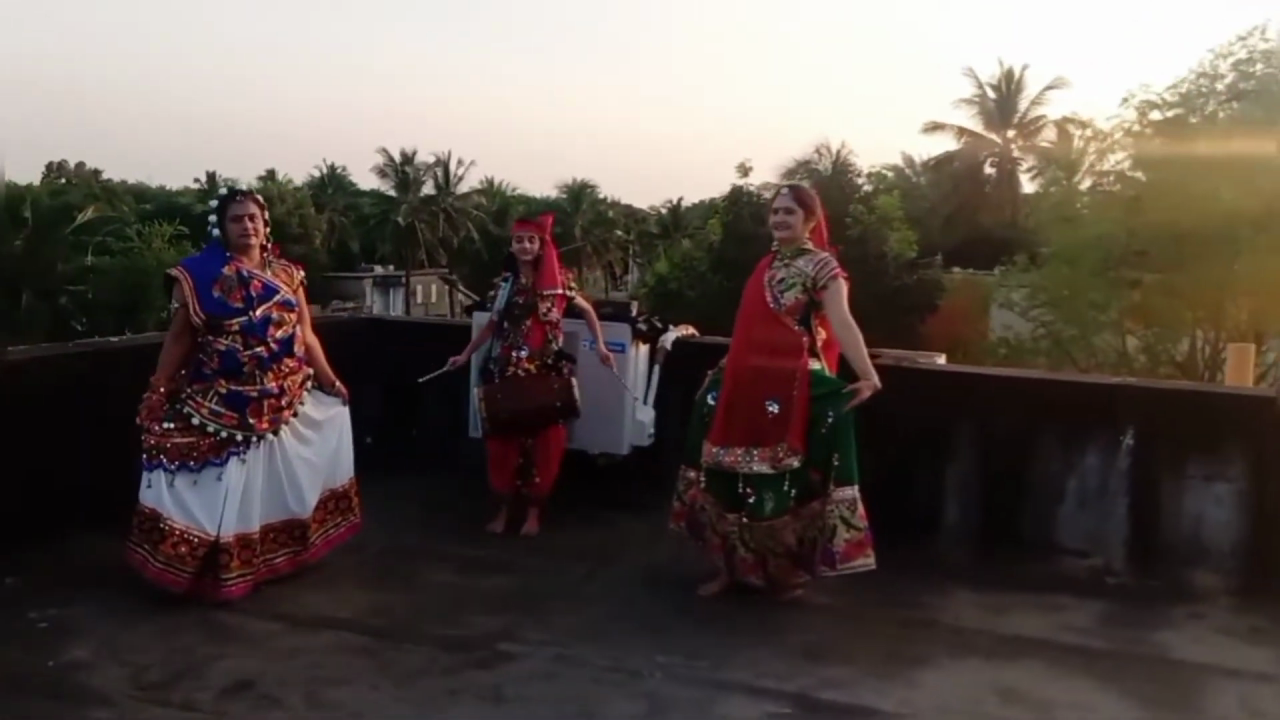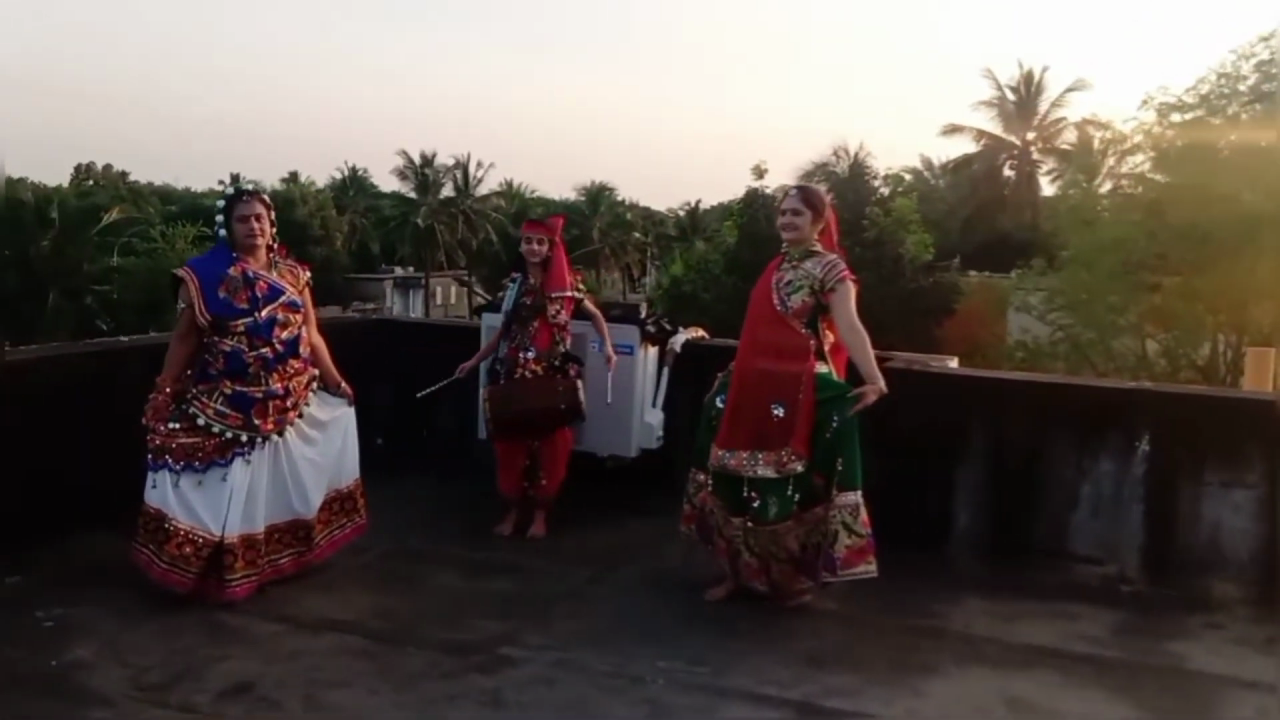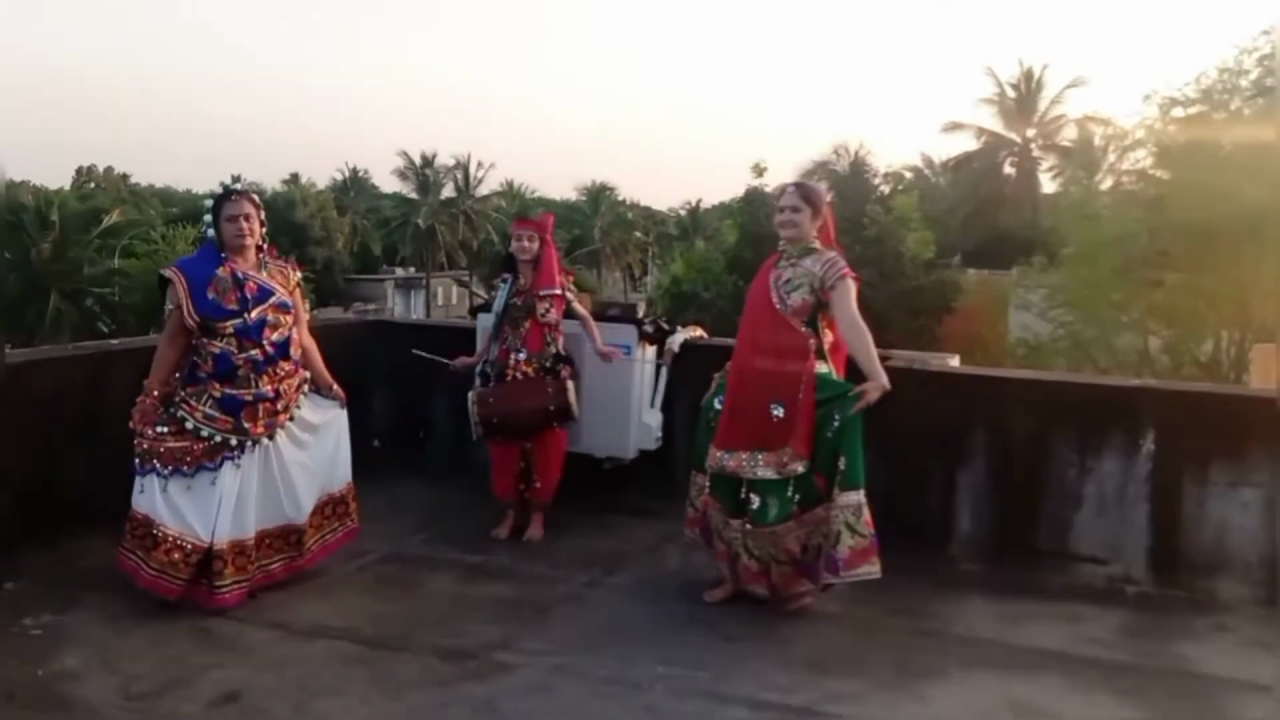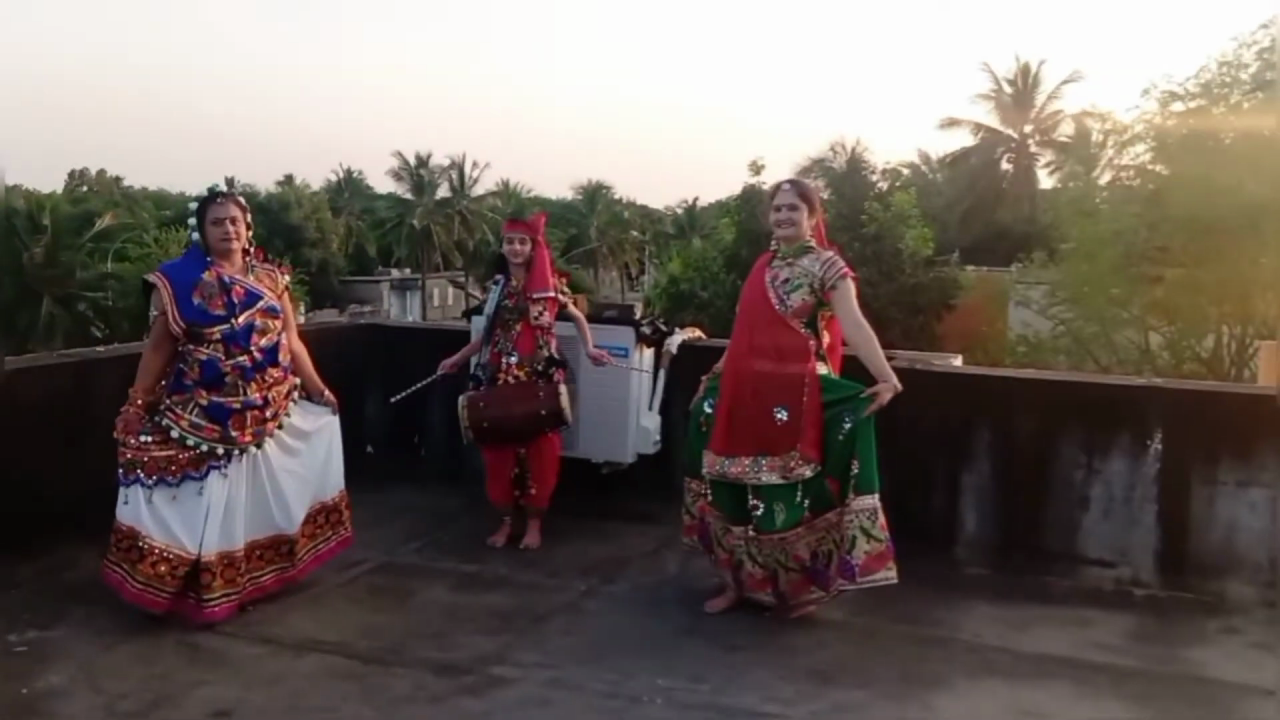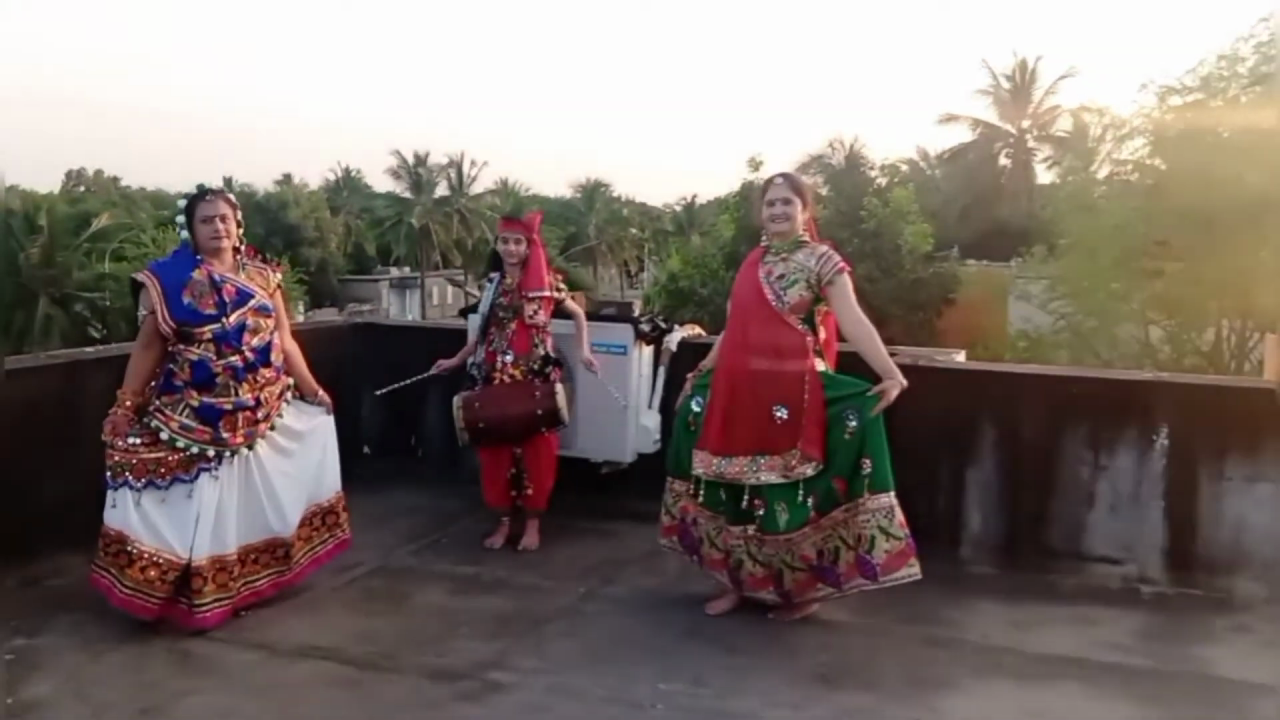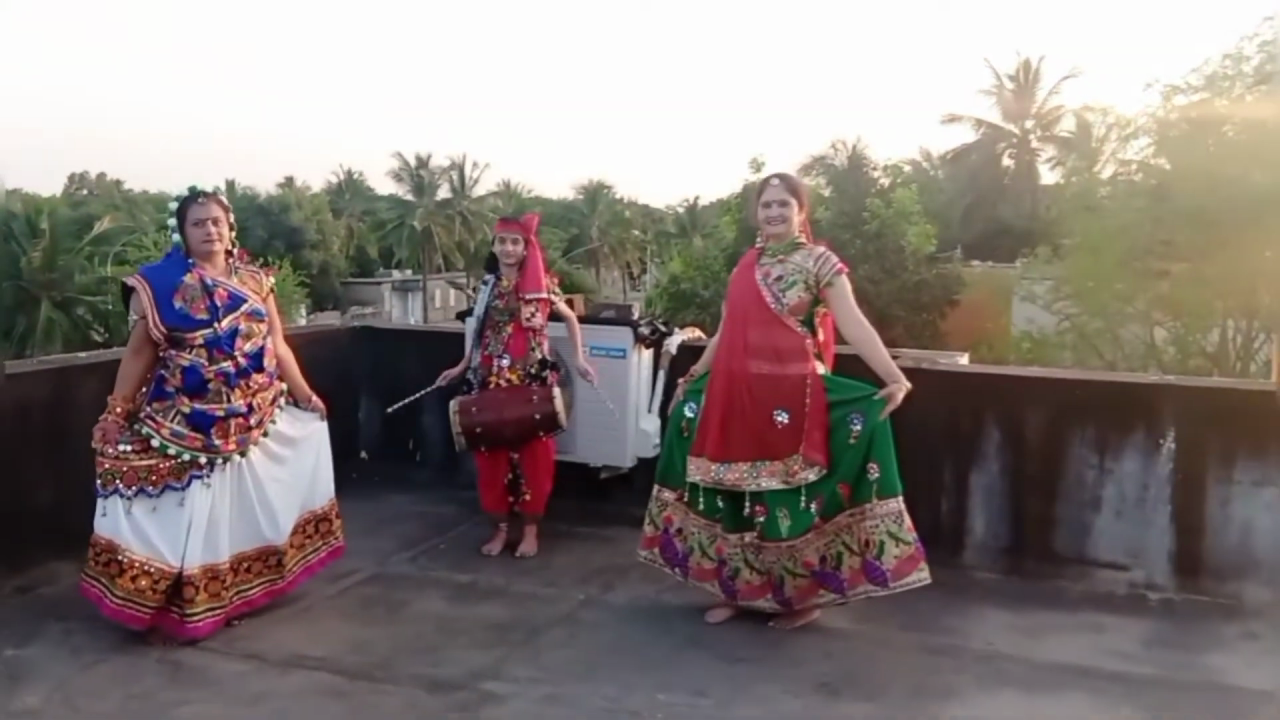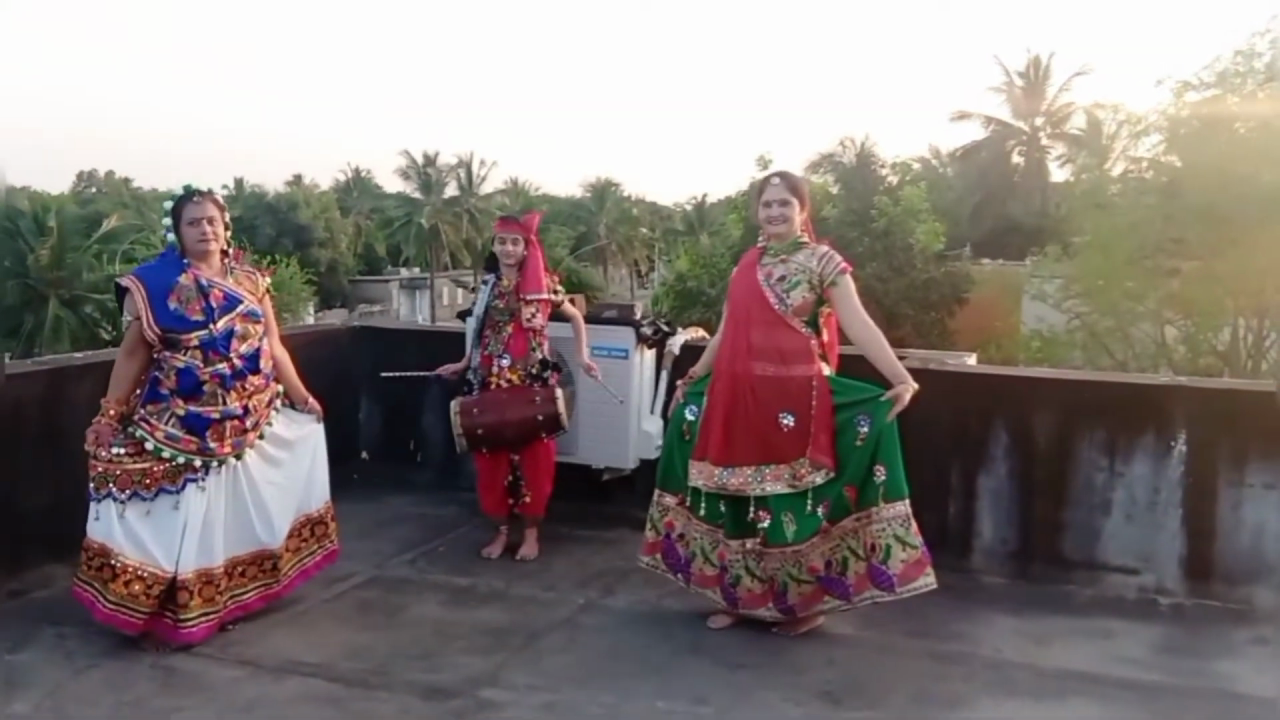
dt=0.3s
person 1, frame 1
left shoulder: (821, 265)
right shoulder: (766, 264)
left elbow: (841, 322)
left wrist: (868, 376)
right wrist: (725, 370)
left hip: (794, 386)
right hip: (747, 384)
left knee: (787, 479)
right knee: (734, 476)
left ankle: (789, 571)
right ankle: (733, 565)
person 1, frame 2
left shoulder: (830, 268)
right shoulder: (776, 267)
left elbow: (849, 326)
left wrist: (873, 379)
right wrist: (732, 373)
left hip: (801, 390)
right hip: (755, 387)
left knee: (793, 482)
right knee: (742, 479)
left ankle: (795, 577)
right ankle: (741, 570)
person 1, frame 3
left shoulder: (829, 265)
right shoulder: (771, 265)
left elbow: (850, 324)
left wrist: (876, 376)
right wrist: (727, 375)
left hip: (799, 389)
right hip: (752, 387)
left knee: (792, 481)
right knee: (742, 478)
left ankle: (796, 579)
right ankle: (740, 572)
person 1, frame 4
left shoulder: (827, 265)
right shoulder: (762, 265)
left elbow: (853, 325)
left wrist: (886, 377)
right wrist: (715, 375)
left hip: (798, 392)
right hip: (747, 391)
left knee: (792, 487)
right knee: (740, 485)
left ankle: (799, 586)
right ankle: (741, 580)
person 1, frame 5
left shoulder: (821, 260)
right shoulder: (752, 262)
left elbow: (853, 322)
left wrist: (890, 373)
right wrist: (702, 374)
left hip: (793, 390)
right hip: (740, 390)
left knee: (793, 486)
right knee: (736, 485)
left ankle: (801, 588)
right ankle: (740, 580)
person 1, frame 6
left shoulder: (820, 262)
right shoulder: (745, 265)
left elbow: (853, 324)
left wrist: (894, 377)
right wrist: (694, 377)
left hip: (792, 394)
right hip: (736, 393)
left knee: (793, 492)
right knee: (735, 491)
left ankle: (803, 594)
right ankle: (738, 588)
person 1, frame 7
left shoulder: (823, 261)
right shoulder: (745, 265)
left elbow: (858, 325)
right elbow: (726, 333)
left wrist: (900, 378)
right wrist: (692, 379)
left hip: (797, 396)
right hip: (740, 395)
left knee: (797, 496)
right knee: (738, 495)
left ankle: (806, 601)
right ankle: (739, 595)
person 2, frame 1
left shoulder: (287, 274)
right shoulder: (200, 275)
left elbow: (305, 334)
right elbow: (179, 337)
left wrist: (329, 381)
right wrist: (157, 394)
left hip: (282, 402)
right hip: (220, 405)
left knee: (274, 485)
right knee: (223, 487)
left ankle: (271, 557)
right ankle: (223, 569)
person 2, frame 2
left shoulder: (293, 275)
right shoulder: (206, 275)
left elbow: (311, 335)
right elbow: (185, 338)
left wrist: (335, 383)
right wrist: (162, 395)
left hip: (288, 403)
right hip: (226, 405)
left knee: (278, 486)
right knee: (228, 488)
left ankle: (275, 559)
right ankle: (226, 570)
person 2, frame 3
left shoulder: (284, 275)
right shoulder: (194, 276)
left elbow: (302, 337)
right elbow: (173, 340)
left wrist: (326, 384)
right wrist: (151, 398)
left hip: (278, 405)
right hip: (215, 408)
left knee: (270, 490)
right knee: (220, 492)
left ankle: (265, 566)
right ankle: (217, 576)
person 2, frame 4
left shoulder: (271, 278)
right shoulder: (179, 281)
left elbow: (291, 341)
right elbow: (159, 347)
left wrist: (317, 390)
right wrist: (136, 407)
left hip: (268, 414)
right hip: (202, 417)
left knee: (259, 499)
right knee: (207, 503)
left ankle: (254, 579)
right ankle: (203, 591)
person 2, frame 5
left shoulder: (262, 277)
right shoulder: (167, 279)
left elbow: (283, 341)
right elbow: (148, 347)
left wrist: (312, 390)
right wrist: (125, 408)
left hip: (259, 414)
right hip: (192, 419)
left knee: (250, 504)
right knee: (195, 507)
left ankle: (243, 586)
right ankle: (190, 598)
person 2, frame 6
left shoulder: (255, 281)
right shoulder: (159, 284)
left elbow: (277, 346)
right elbow: (139, 353)
left wrist: (305, 395)
right wrist: (116, 414)
left hip: (250, 421)
right hip: (184, 425)
left knee: (242, 511)
right knee: (186, 515)
left ankle: (233, 596)
right ankle: (178, 610)
person 2, frame 7
left shoulder: (251, 280)
right shoulder: (154, 284)
left elbow: (273, 346)
right elbow: (133, 354)
left wrist: (301, 397)
right wrist: (109, 417)
left hip: (247, 423)
right hip: (180, 427)
left knee: (236, 514)
right knee: (180, 518)
left ankle: (227, 602)
right ankle: (167, 616)
person 3, frame 1
left shoulder: (557, 281)
right shoulder: (504, 283)
left elbow: (587, 311)
right elbow: (492, 325)
left wrist: (600, 346)
right wrist: (465, 355)
left hip: (546, 372)
right hip: (507, 371)
left knee: (543, 441)
right knee: (504, 440)
left ankle: (534, 511)
right ankle: (504, 508)
person 3, frame 2
left shoulder: (566, 283)
right shoulder: (513, 284)
left elbow: (594, 314)
right elbow: (505, 330)
left wrist: (607, 348)
right wrist: (475, 360)
left hip: (552, 373)
right hip: (514, 371)
left knee: (550, 443)
right knee: (511, 440)
left ankle: (540, 513)
right ankle: (512, 510)
person 3, frame 3
left shoulder: (556, 282)
right shoulder: (504, 283)
left elbow: (582, 315)
left wrist: (598, 345)
right wrist: (476, 359)
left hip: (545, 373)
right hip: (507, 372)
left knee: (544, 443)
right knee: (506, 442)
left ankle: (537, 516)
right ankle: (509, 513)
person 3, frame 4
left shoulder: (550, 284)
right shoulder: (497, 285)
left elbow: (576, 316)
left wrist: (589, 348)
right wrist: (458, 358)
left hip: (539, 377)
right hip: (500, 376)
left knee: (538, 450)
right knee: (500, 448)
left ankle: (534, 523)
right ankle: (505, 520)
person 3, frame 5
left shoulder: (546, 282)
right shoulder: (492, 283)
left elbow: (577, 314)
left wrist: (584, 352)
right wrist: (458, 359)
left hip: (535, 377)
right hip: (495, 376)
left knee: (534, 448)
right knee: (496, 448)
left ankle: (532, 524)
right ankle: (503, 521)
person 3, frame 6
left shoulder: (541, 284)
right shoulder: (486, 286)
left elbow: (570, 318)
right elbow: (481, 335)
left wrist: (578, 359)
right wrist: (461, 368)
left hip: (531, 380)
right hip: (491, 380)
left knee: (532, 453)
right knee: (493, 453)
left ankle: (530, 530)
right ankle: (500, 528)
person 3, frame 7
left shoulder: (542, 284)
right shoulder: (486, 286)
left elbow: (575, 317)
left wrist: (583, 356)
right wrist: (463, 365)
left hip: (532, 381)
right hip: (491, 381)
left knee: (533, 454)
right knee: (493, 454)
left ankle: (530, 533)
right ankle: (501, 531)
